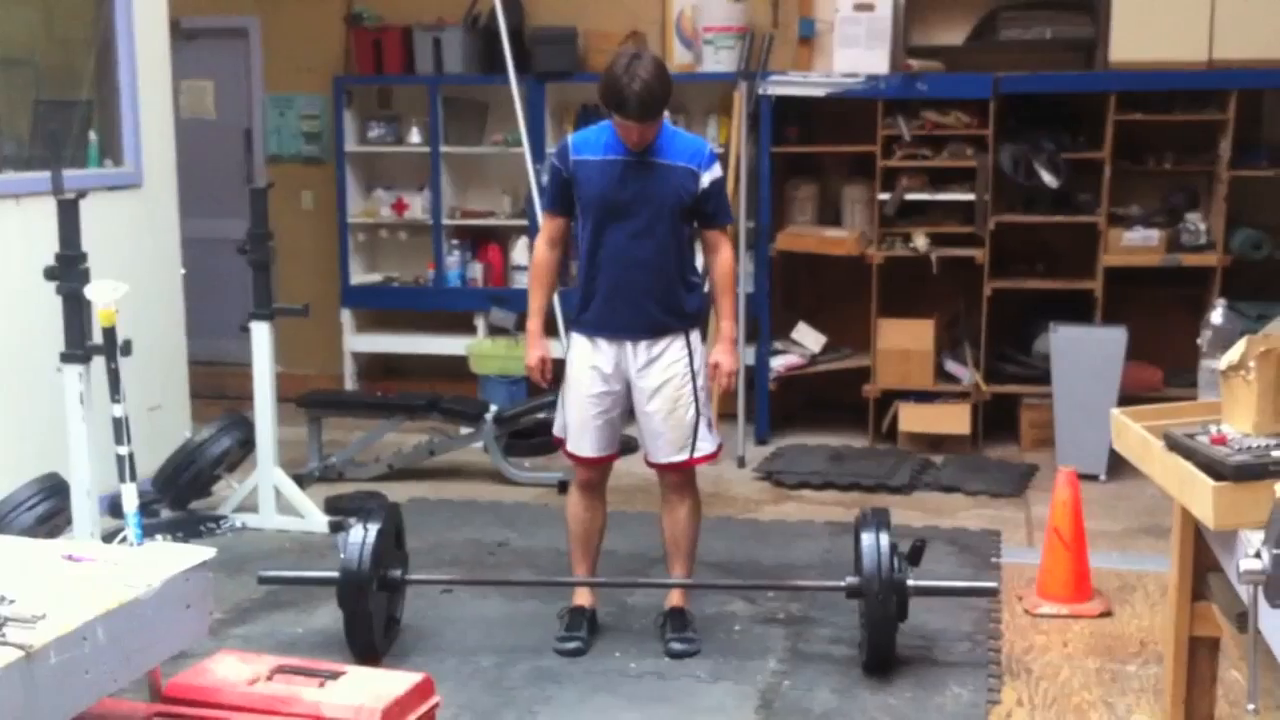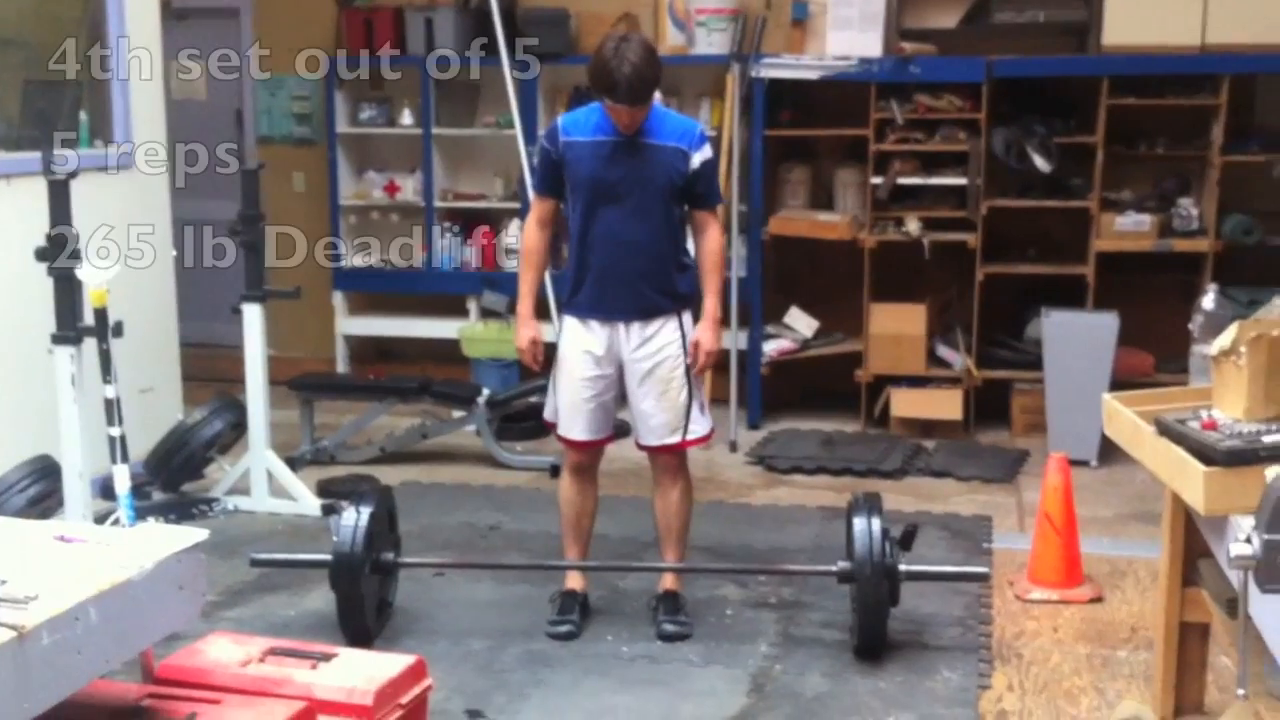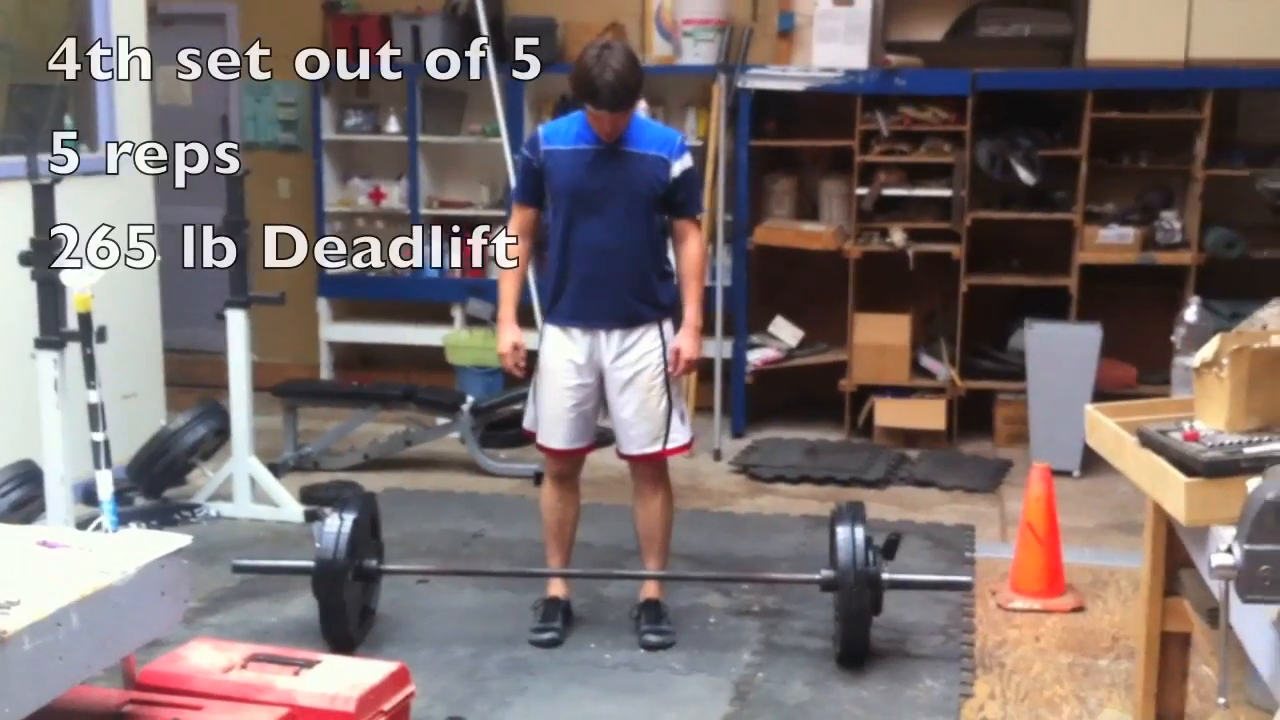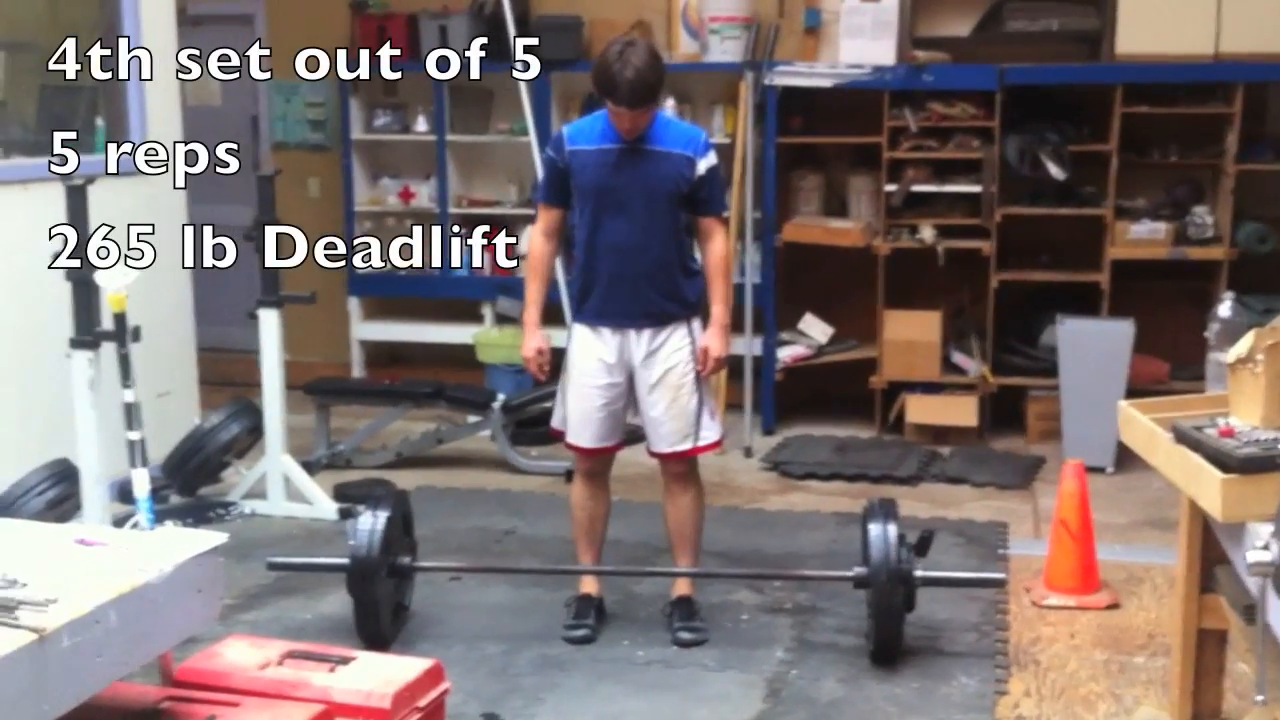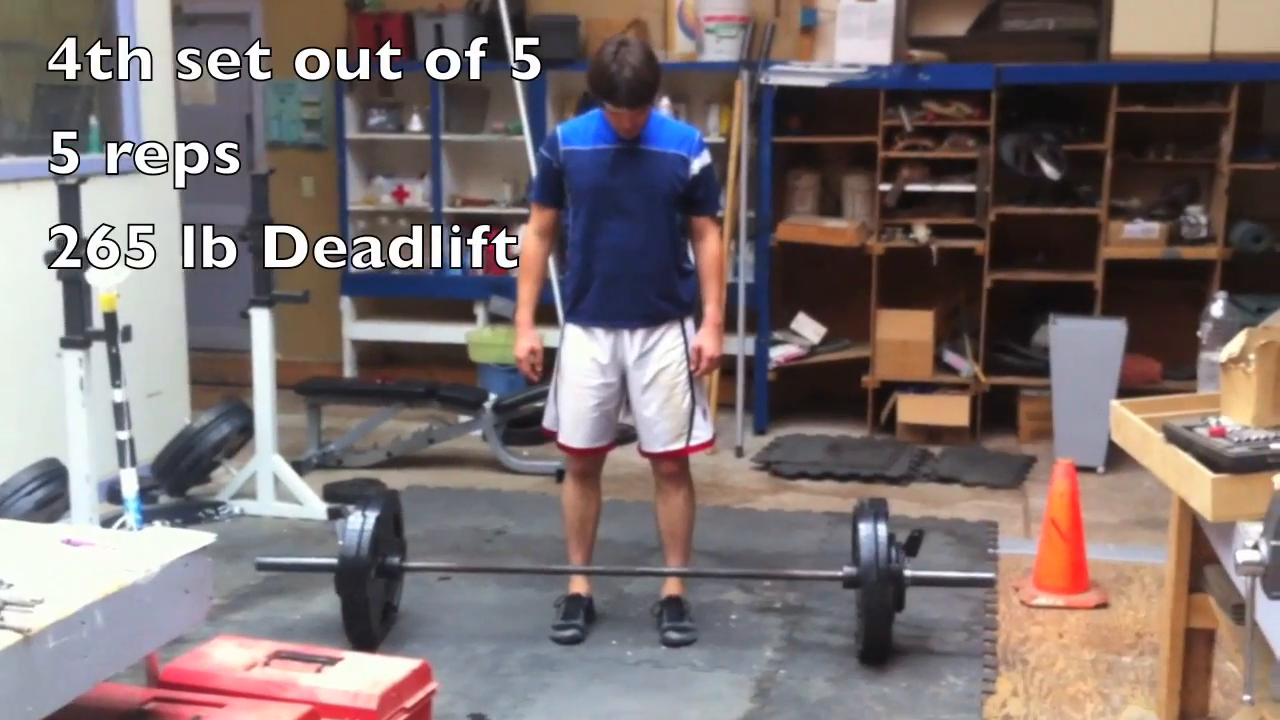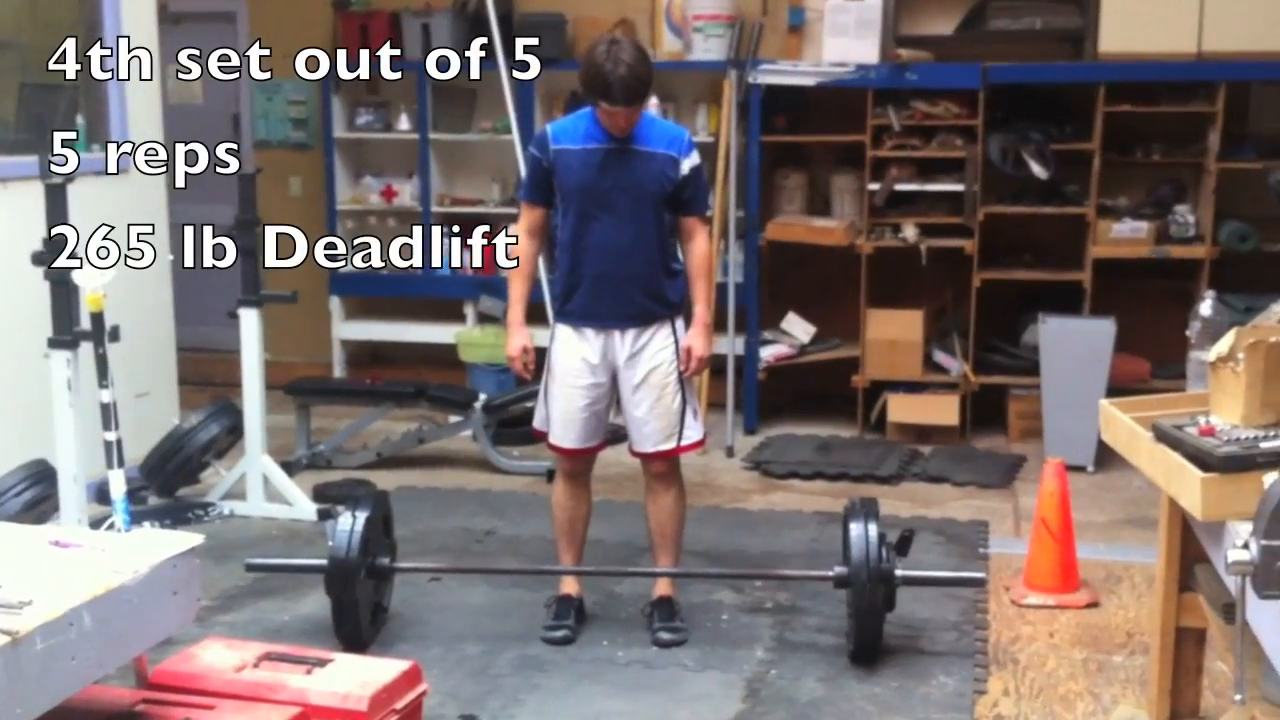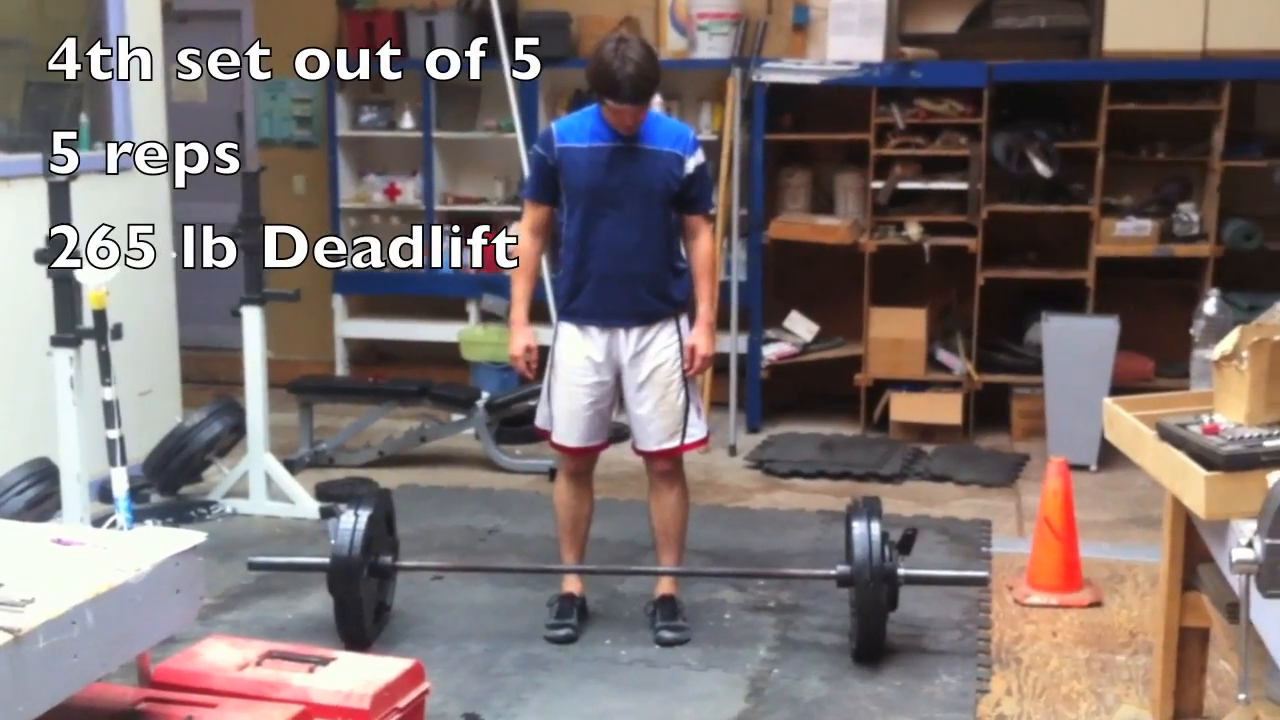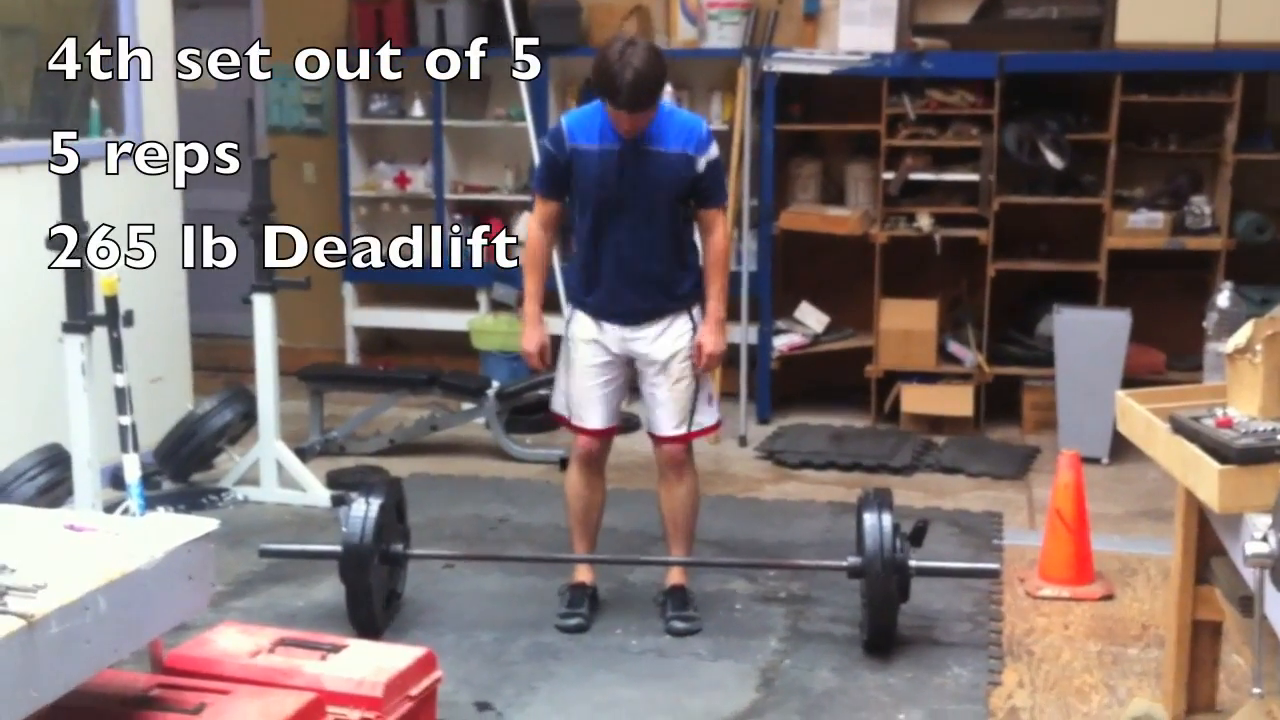
dt=0.3s
person 1, frame 1
left shoulder: (696, 159)
right shoulder: (574, 153)
left elbow: (719, 249)
right elbow: (550, 242)
left wrist: (726, 338)
right wrist: (534, 329)
left hip: (670, 339)
right hip: (592, 337)
left knee: (676, 473)
right knee: (586, 471)
left ankle: (677, 602)
right ankle: (581, 600)
person 1, frame 2
left shoulder: (688, 139)
right shoulder: (564, 135)
left elbow: (708, 230)
right elbow: (539, 223)
left wrist: (710, 317)
right wrist: (526, 311)
left hip: (663, 320)
right hip: (584, 319)
left knee: (669, 455)
right knee: (578, 455)
left ankle: (670, 585)
right ankle: (574, 583)
person 1, frame 3
left shoulder: (668, 149)
right shoulder: (546, 143)
left elbow: (688, 238)
right elbow: (521, 232)
left wrist: (690, 325)
right wrist: (507, 318)
left hip: (644, 329)
right hip: (566, 327)
left knee: (650, 463)
right knee: (559, 463)
left ankle: (652, 594)
right ankle: (556, 591)
person 1, frame 4
left shoulder: (692, 147)
right shoulder: (569, 144)
left elbow: (713, 237)
right elbow: (545, 234)
left wrist: (718, 324)
right wrist: (532, 323)
left hip: (672, 329)
right hip: (594, 328)
left knee: (679, 462)
right knee: (589, 461)
left ankle: (684, 591)
right ankle: (588, 588)
person 1, frame 5
left shoulder: (687, 147)
right shoulder: (564, 144)
left elbow: (706, 237)
right elbow: (539, 234)
left wrist: (712, 323)
right wrist: (525, 323)
left hip: (664, 329)
right hip: (587, 328)
left knee: (671, 462)
right knee: (580, 460)
left ankle: (674, 591)
right ankle: (578, 588)
person 1, frame 6
left shoulder: (675, 146)
right shoulder: (553, 142)
left elbow: (694, 237)
right elbow: (528, 234)
left wrist: (701, 322)
right wrist: (516, 322)
left hip: (655, 329)
right hip: (576, 328)
left knee: (661, 462)
right knee: (571, 461)
left ankle: (664, 591)
right ankle: (568, 589)
person 1, frame 7
left shoulder: (681, 145)
right shoulder: (558, 140)
left elbow: (698, 235)
right elbow: (532, 231)
left wrist: (705, 322)
right wrist: (519, 320)
left hip: (658, 329)
right hip: (580, 327)
left knee: (665, 462)
right knee: (574, 460)
left ankle: (667, 589)
right ankle: (571, 587)
person 1, frame 8
left shoulder: (693, 137)
right shoulder: (568, 134)
left elbow: (715, 230)
right elbow: (541, 227)
left wrist: (714, 321)
right wrist: (532, 318)
left hip: (672, 320)
right hip: (592, 320)
left knee: (674, 452)
right knee: (587, 450)
left ankle: (677, 580)
right ankle: (582, 578)
